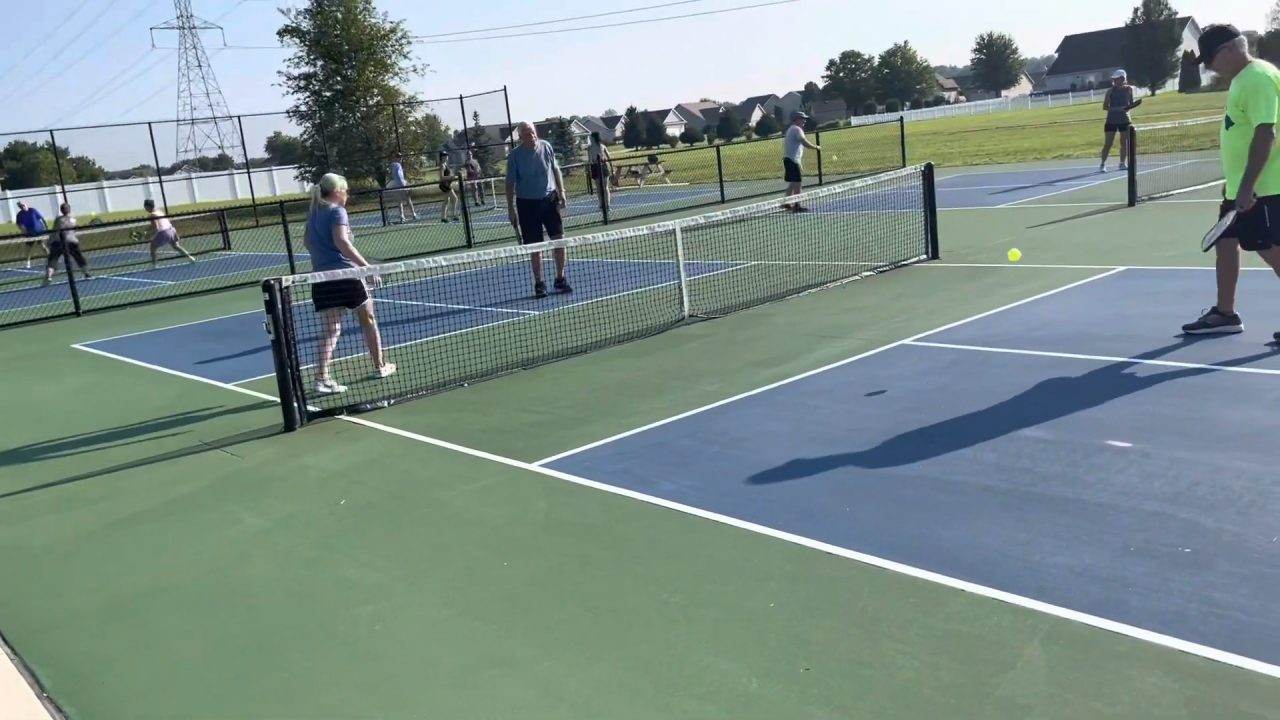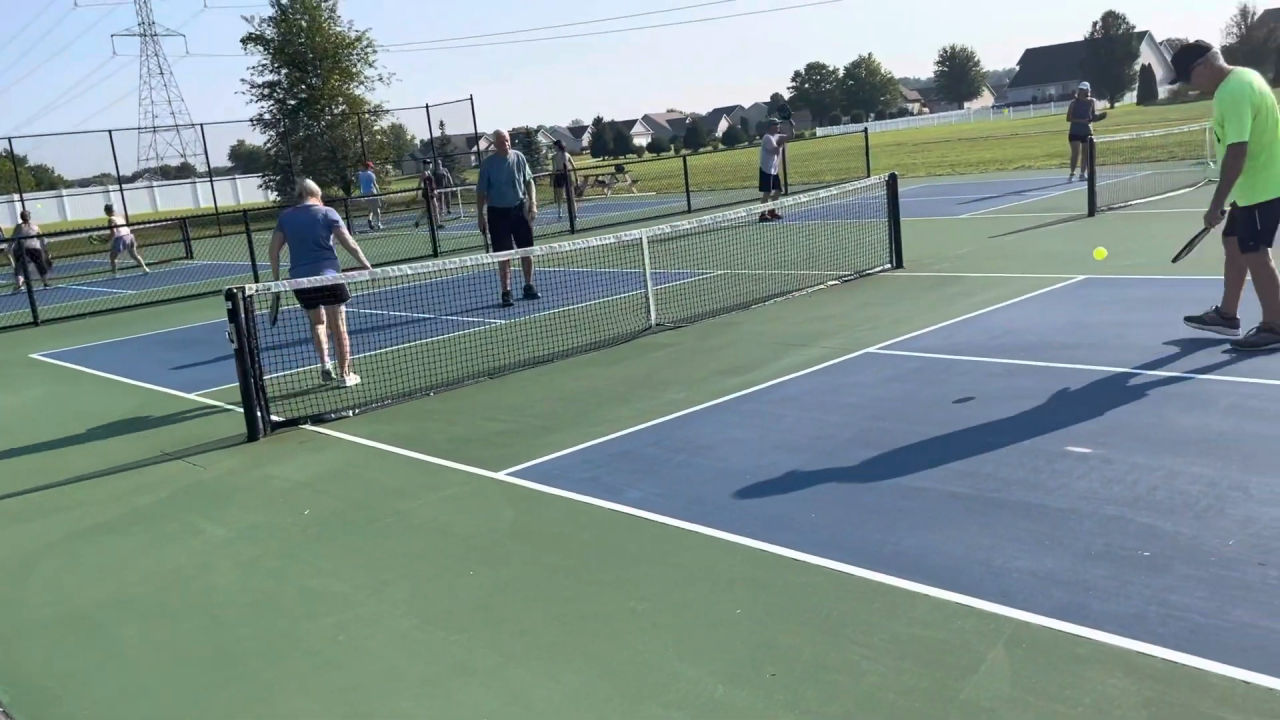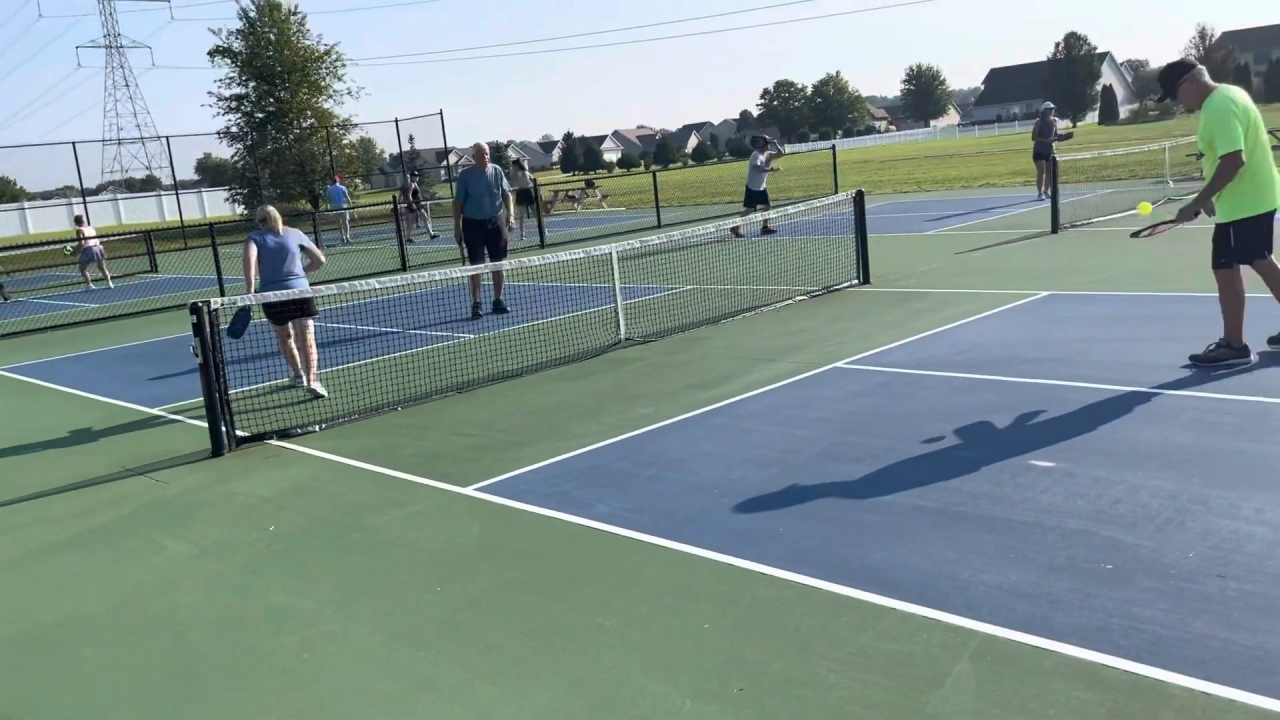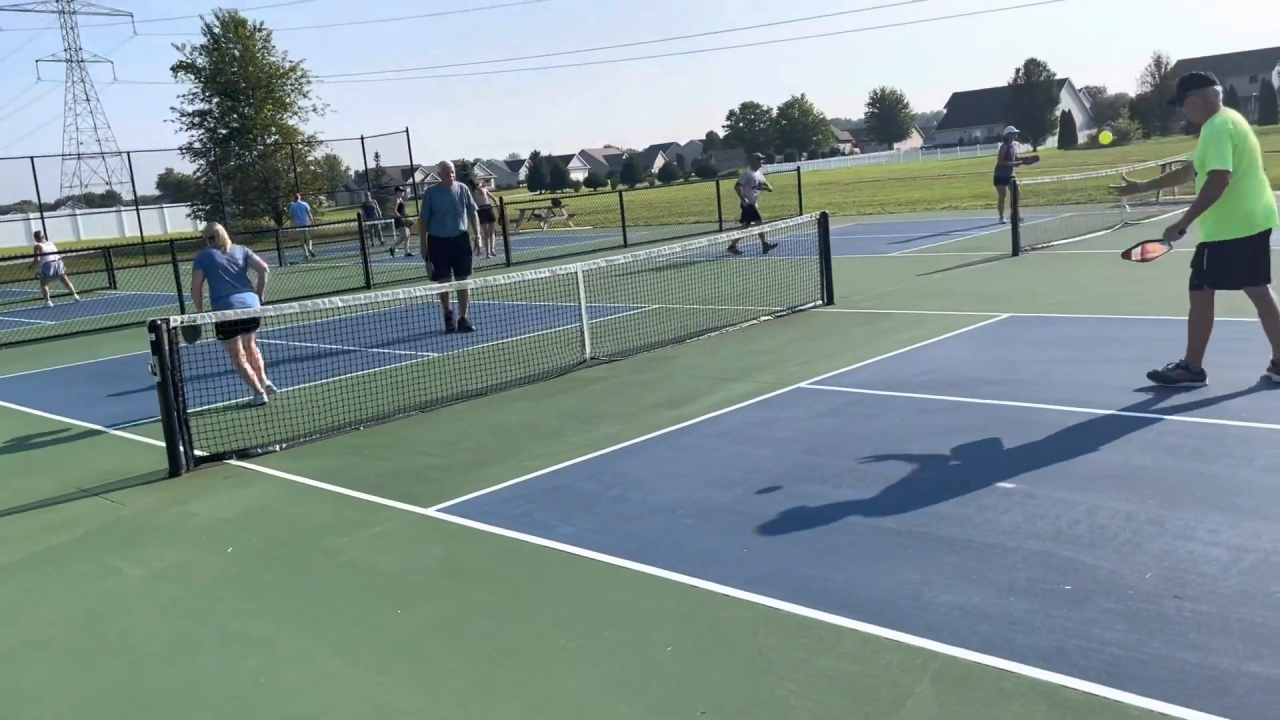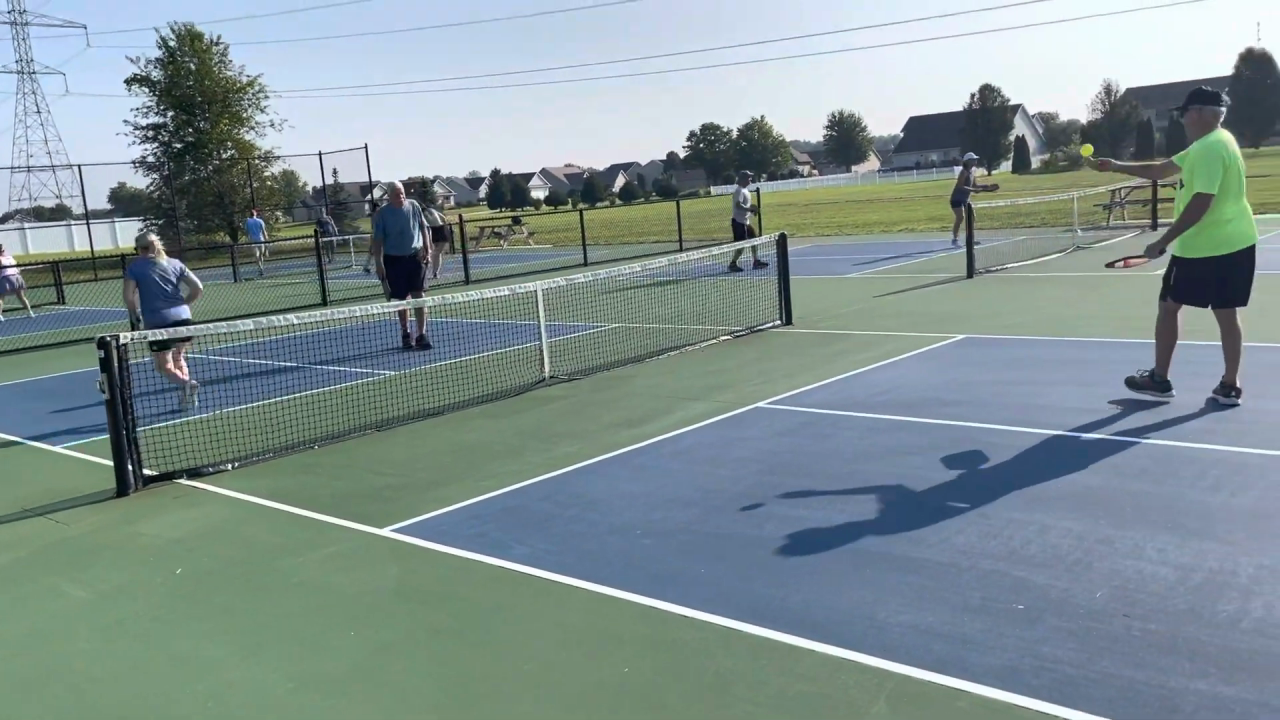
dt=0.3s
person 1, frame 1
right shoulder: (1245, 78)
left wrist: (1247, 186)
right wrist: (1236, 182)
right hip: (1244, 184)
right knee: (1225, 245)
right ankle: (1224, 315)
person 1, frame 2
left shoulder: (1235, 93)
right shoulder: (1240, 79)
left elbow: (1237, 152)
left wrist: (1217, 203)
left knee: (1254, 254)
right knee: (1234, 245)
right ankle: (1226, 315)
person 1, frame 3
left shoulder: (1217, 108)
right shoulder: (1229, 94)
left elbow: (1233, 160)
left wrist: (1199, 201)
right wrist: (1210, 195)
left hip: (1243, 203)
left knee: (1226, 270)
left ankle: (1234, 345)
person 1, frame 4
left shoulder: (1218, 128)
right shoulder: (1226, 123)
left elbow: (1218, 180)
right elbow: (1190, 170)
left wrist: (1183, 222)
right wrist: (1143, 187)
left hip: (1229, 227)
right hip: (1253, 221)
left knee: (1200, 293)
left ankle: (1192, 367)
person 1, frame 5
left shoulder: (1208, 149)
right shoulder: (1221, 141)
left elbow: (1200, 202)
right elbow: (1163, 169)
left wrist: (1163, 241)
right wrist: (1117, 166)
left hip: (1201, 246)
right hip: (1238, 242)
left knee: (1169, 307)
right knee: (1227, 313)
left ankle: (1159, 379)
right ankle: (1229, 386)
person 2, frame 1
left shoulder: (314, 211)
right shoulder: (336, 211)
left elbow: (309, 242)
right elbow: (341, 242)
right wrist: (365, 265)
left hip: (321, 278)
right hip: (345, 275)
left knee: (330, 330)
right knee: (368, 321)
left ankle: (322, 379)
right ankle: (380, 366)
person 2, frame 2
left shoulder: (286, 216)
right shoulder: (327, 213)
left elbow: (274, 249)
right elbow: (349, 243)
left wrist: (276, 277)
right wrist: (367, 266)
left hip: (300, 278)
right hip: (328, 274)
left knee: (317, 322)
right knee: (338, 327)
left ankle: (325, 364)
right ankle: (345, 375)
person 2, frame 3
left shoulder: (255, 237)
right shoulder: (295, 234)
left elbow: (249, 258)
right elbow: (319, 260)
left wrist: (250, 290)
left hip: (271, 295)
right hip: (299, 290)
left knee: (286, 337)
right knee: (307, 339)
left ankle: (299, 375)
right ankle: (312, 382)
person 2, frame 4
left shoulder: (202, 256)
right shoulder: (241, 250)
left elbow: (196, 288)
right elbow: (263, 268)
left wrist: (200, 314)
right wrist: (258, 295)
left hip: (224, 309)
right hip: (250, 305)
left knee: (238, 357)
right knee: (250, 346)
left ankle: (259, 393)
right ankle: (263, 383)
person 2, frame 5
left shoulder: (134, 267)
right shoulder: (174, 263)
left elbow: (129, 298)
right elbow: (198, 288)
left wrist: (136, 315)
left hip: (157, 323)
right hip: (182, 318)
left knee: (165, 367)
right knee: (178, 360)
left ankle: (187, 383)
right ankle: (187, 397)
person 3, frame 1
left shoulder: (546, 147)
right shoulder: (515, 155)
left elbow: (556, 169)
right elbow: (510, 183)
left wrist: (561, 191)
right wrist: (511, 209)
left hip: (550, 199)
right hip: (527, 204)
left knee: (559, 238)
right knee: (535, 246)
left ankle: (560, 278)
right ankle: (539, 283)
person 3, frame 2
left shoulder: (519, 157)
right shoulder: (488, 164)
left elbow: (529, 181)
right elbow: (481, 191)
left wrist: (532, 203)
right wrist: (481, 216)
left hip: (520, 209)
right hip: (498, 212)
left knee: (526, 250)
left ankle: (529, 286)
right ankle: (506, 292)
person 3, frame 3
left shoulder: (496, 171)
right shoulder: (465, 175)
left elbow: (507, 194)
right elbow: (458, 202)
left wrist: (510, 214)
right wrist: (457, 226)
left hip: (495, 221)
right hip: (473, 224)
left knee: (498, 263)
right knee: (476, 265)
left ankle: (498, 301)
right ankle: (476, 304)
person 3, frame 4
left shoulder: (462, 189)
right shoulder: (431, 193)
left elbow: (473, 213)
right elbow: (424, 219)
right wrist: (423, 243)
left hip: (460, 239)
right hip: (438, 241)
left knee: (462, 281)
right knee: (443, 282)
left ankle: (463, 319)
right ankle: (448, 315)
person 3, frame 5
left shoulder: (414, 206)
right shoulder: (382, 214)
left elbow: (424, 229)
right elbow: (377, 240)
left wrist: (427, 250)
right wrist: (378, 263)
left hip: (415, 256)
right hip: (394, 260)
left knee: (418, 296)
right knee: (402, 299)
left ankle: (422, 335)
right ankle: (406, 334)
